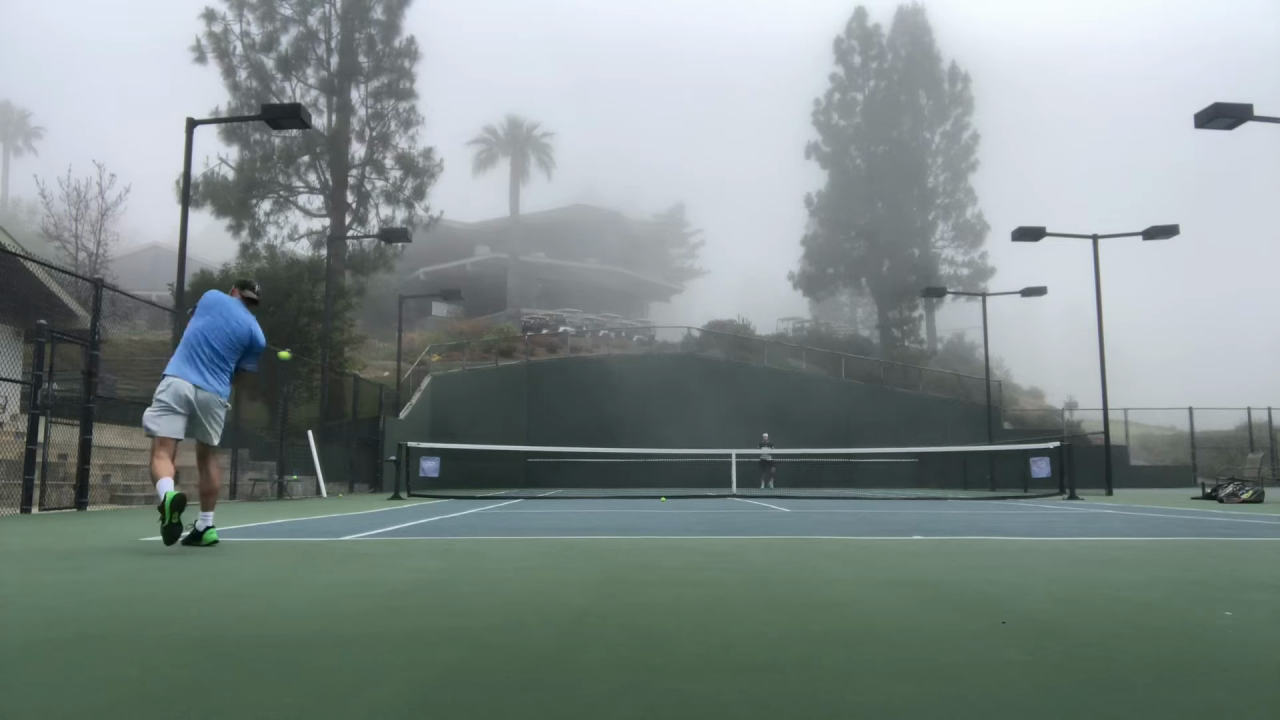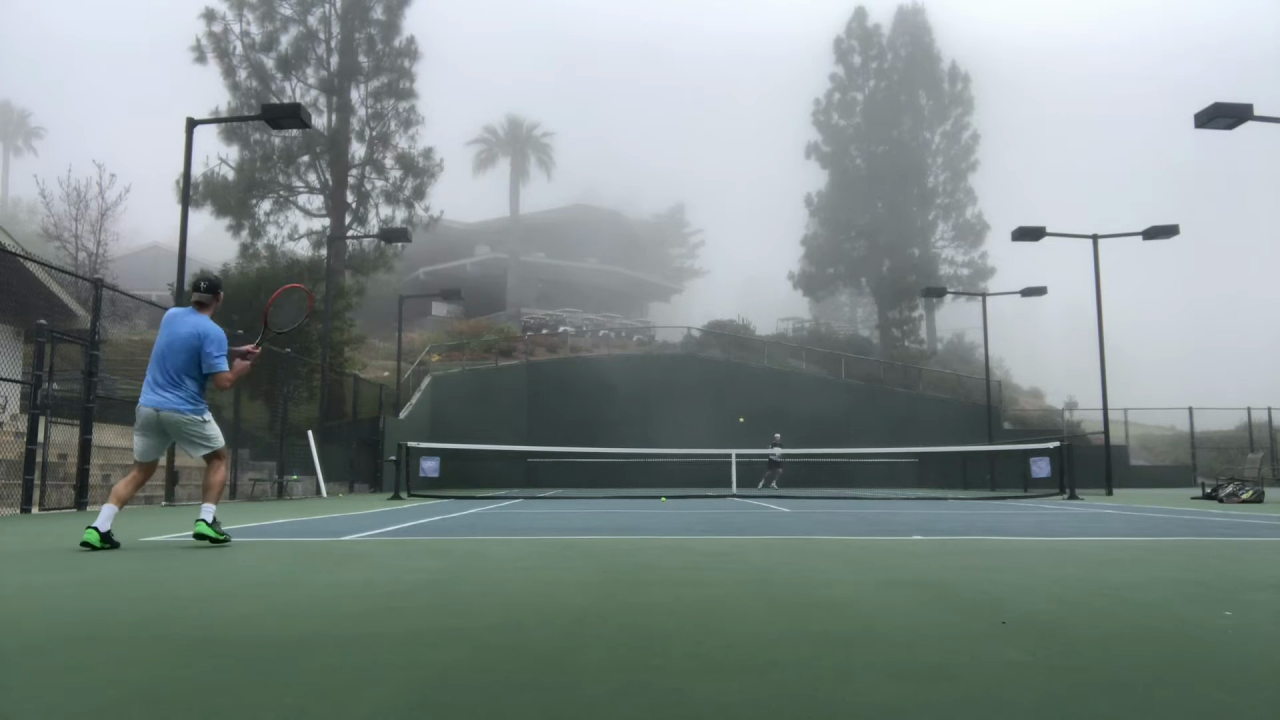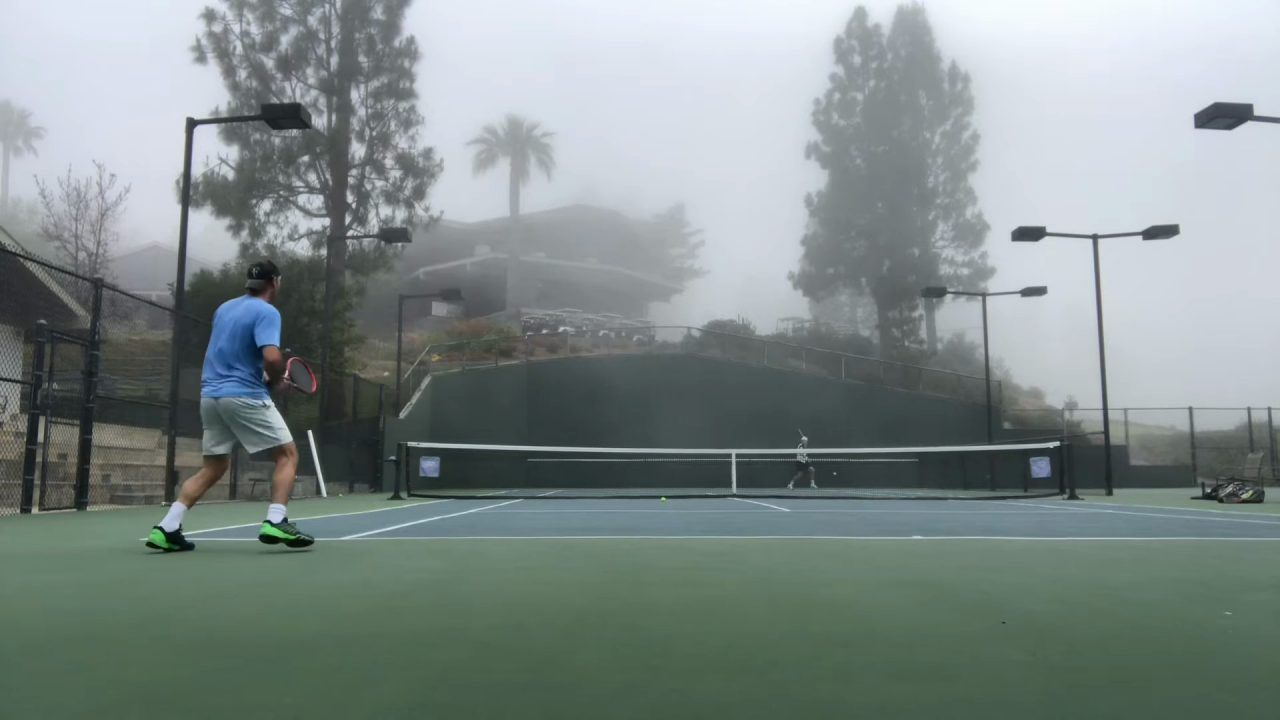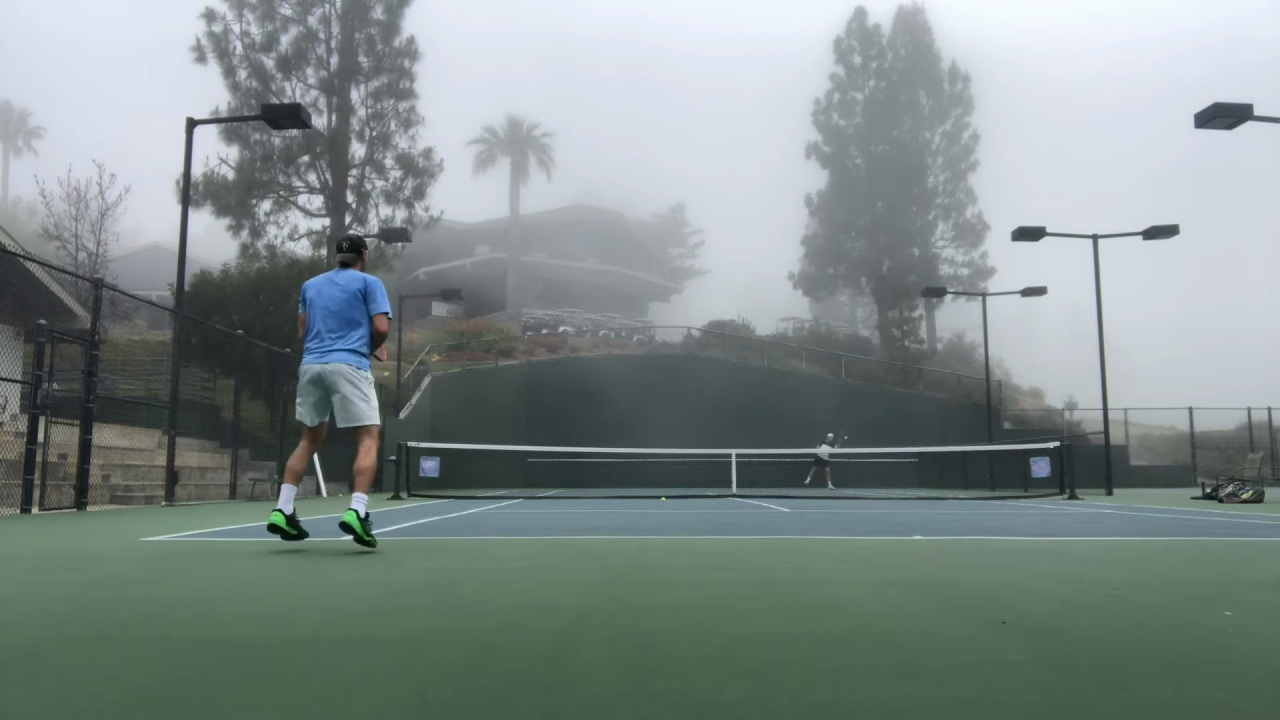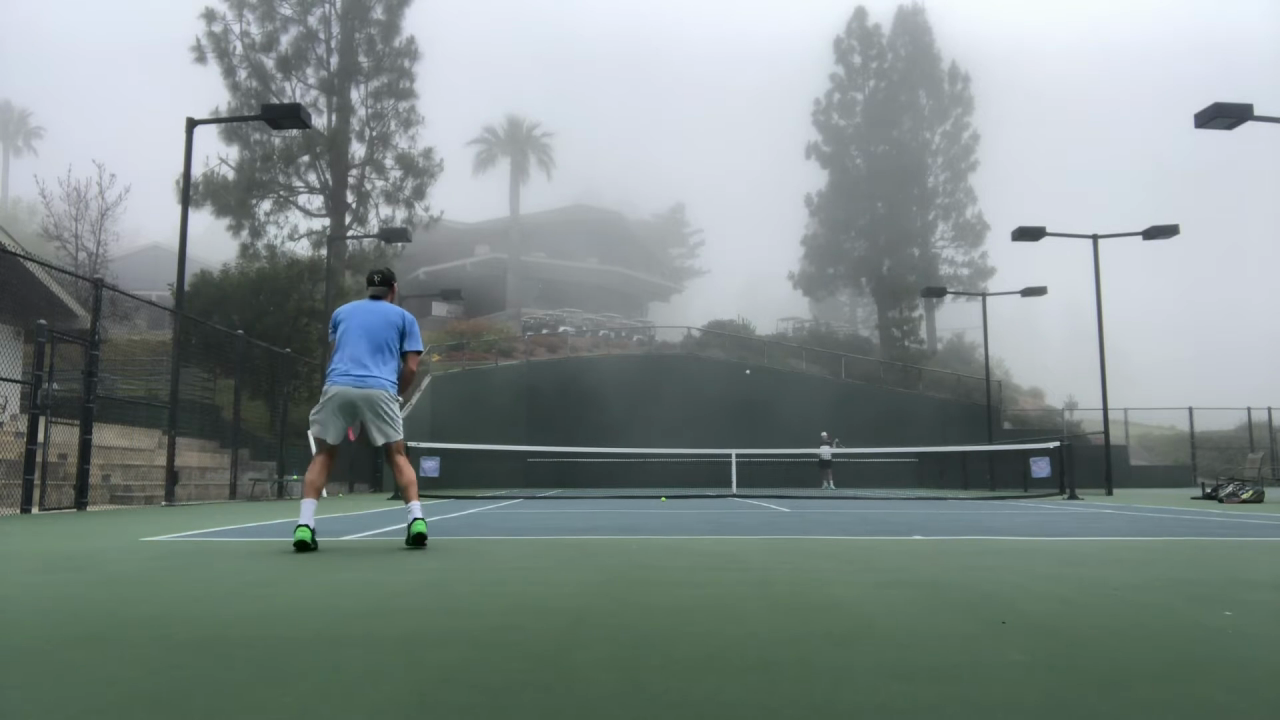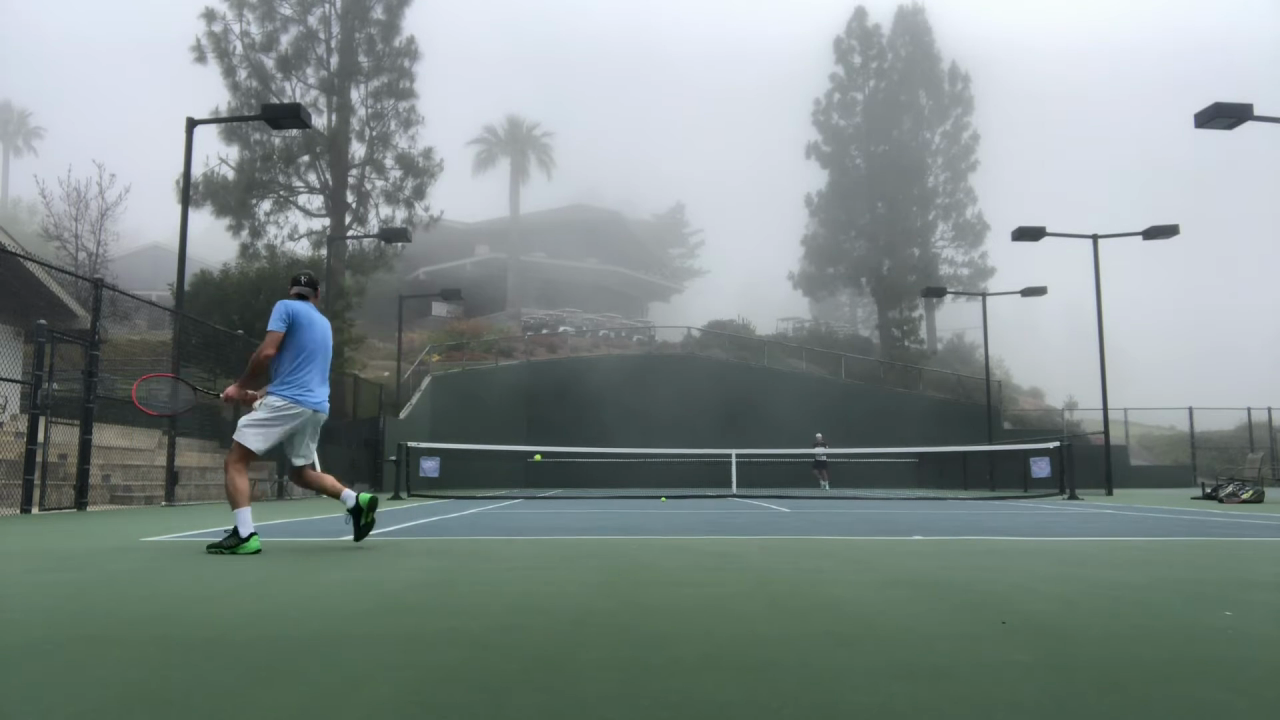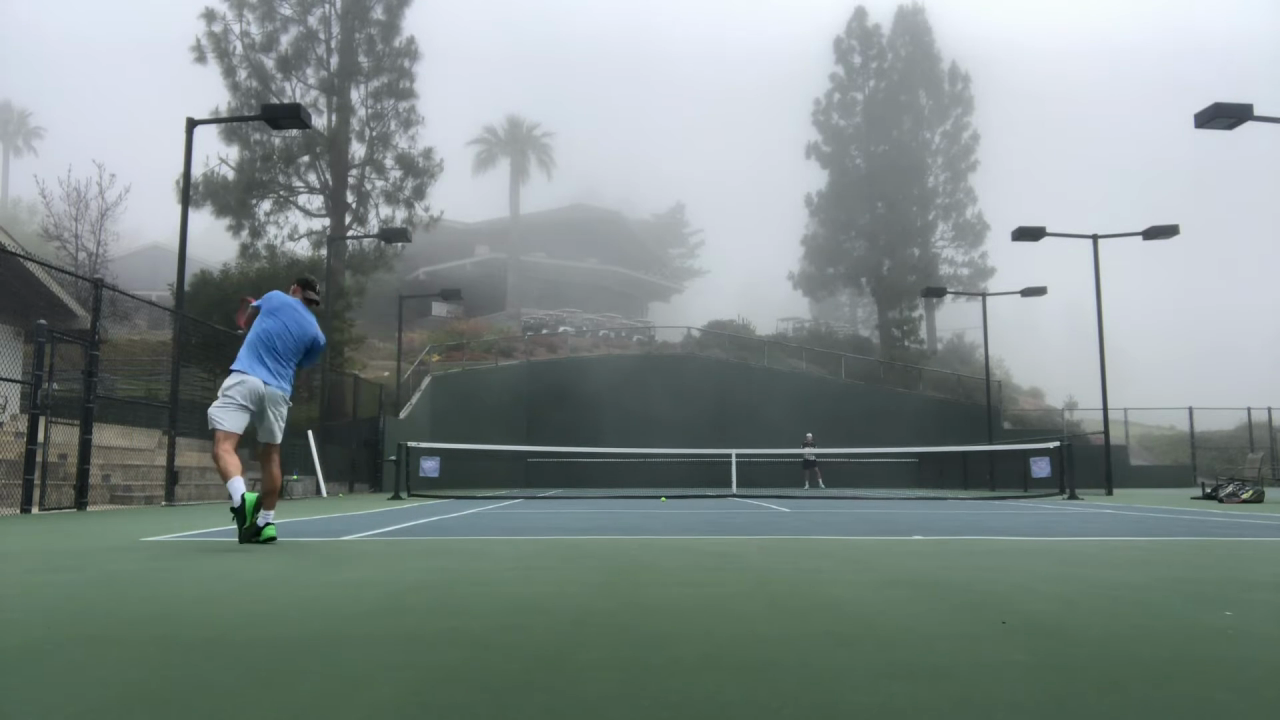
dt=0.5s
person 1, frame 1
left shoulder: (214, 297)
right shoulder: (256, 334)
left hip: (177, 384)
right hip: (214, 395)
left knee: (162, 454)
right knee: (206, 458)
left ankle: (169, 497)
right ankle: (205, 527)
person 1, frame 2
left shoulder: (171, 315)
right shoulder: (214, 333)
right elbow: (222, 384)
left wrist: (234, 353)
right wrist: (241, 370)
left hip: (149, 406)
right hip: (186, 411)
left knee: (140, 472)
right knee: (218, 459)
left ankle: (98, 529)
right ankle: (207, 522)
person 1, frame 3
left shoulder: (223, 309)
right shoulder: (267, 313)
right elbow: (272, 359)
right wrist: (275, 382)
left hip: (211, 396)
right hip: (245, 396)
left knee: (211, 468)
right knee: (287, 456)
left ankle: (167, 528)
right ankle: (276, 522)
person 1, frame 4
left shoulder: (310, 285)
right shoulder: (369, 283)
left elbow: (302, 330)
right elbow: (381, 328)
right wrist: (368, 351)
left hip: (311, 367)
right hip: (347, 368)
left knee: (310, 440)
right knee: (369, 439)
left ankle: (283, 513)
right ankle: (357, 513)
person 1, frame 5
left shoulder: (342, 312)
right shoulder: (405, 318)
right elbow: (411, 368)
right wrist: (396, 396)
left hip: (337, 387)
right hip: (379, 390)
left knee: (323, 456)
right knee: (397, 457)
left ankle: (305, 526)
right ankle: (416, 520)
person 1, frame 6
left shoulder: (286, 307)
right shoulder: (323, 323)
left elbow: (267, 352)
left wrist: (241, 386)
right wrist: (262, 394)
left hip: (285, 402)
right hip: (316, 407)
left knee: (235, 463)
right knee: (303, 473)
left ankle: (244, 535)
right ankle: (355, 501)
person 1, frame 7
left shoulder: (276, 298)
right shoulder: (317, 335)
left elbow: (249, 321)
left hip: (244, 381)
right hip: (277, 392)
left knee: (223, 447)
right knee: (270, 456)
left ankle: (241, 499)
right ankle: (266, 524)
